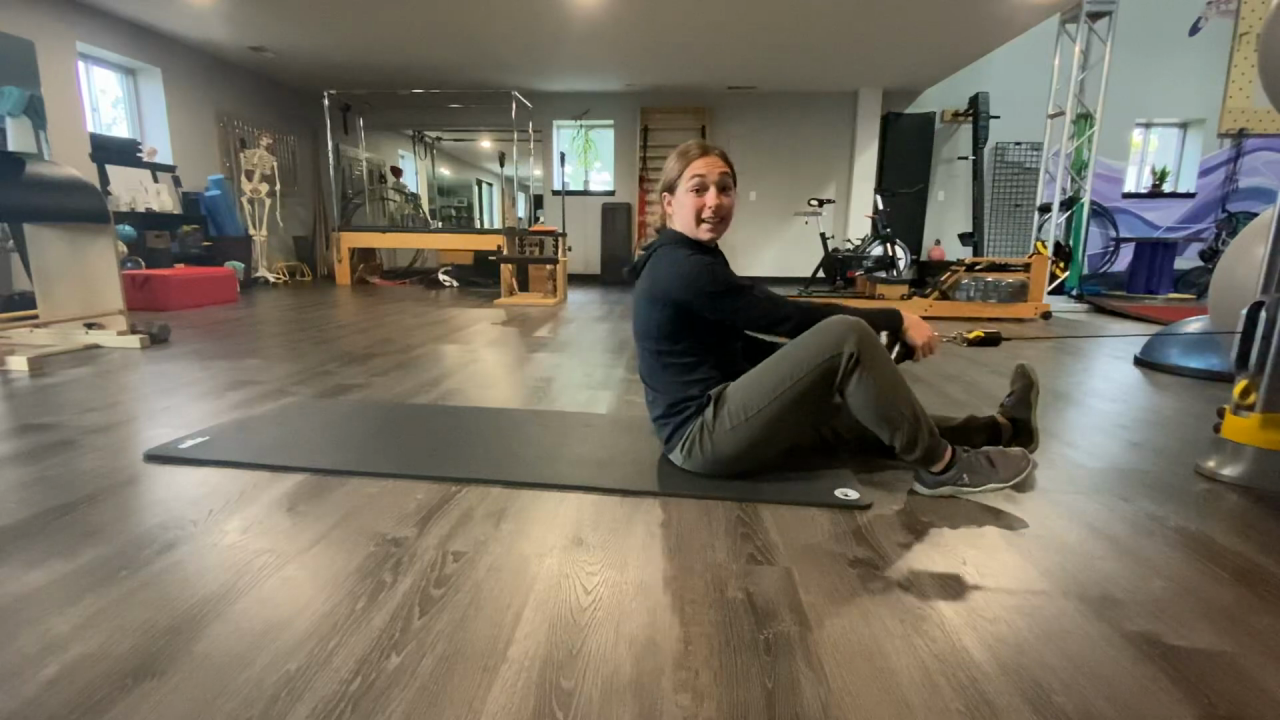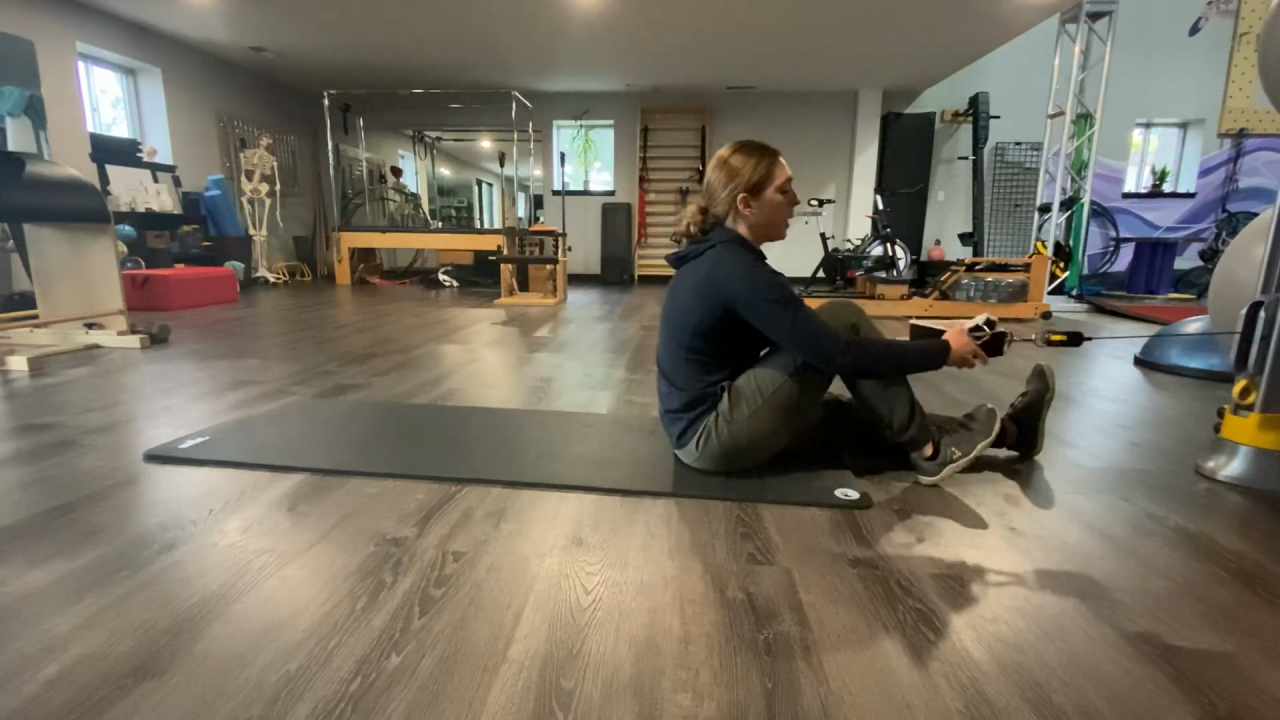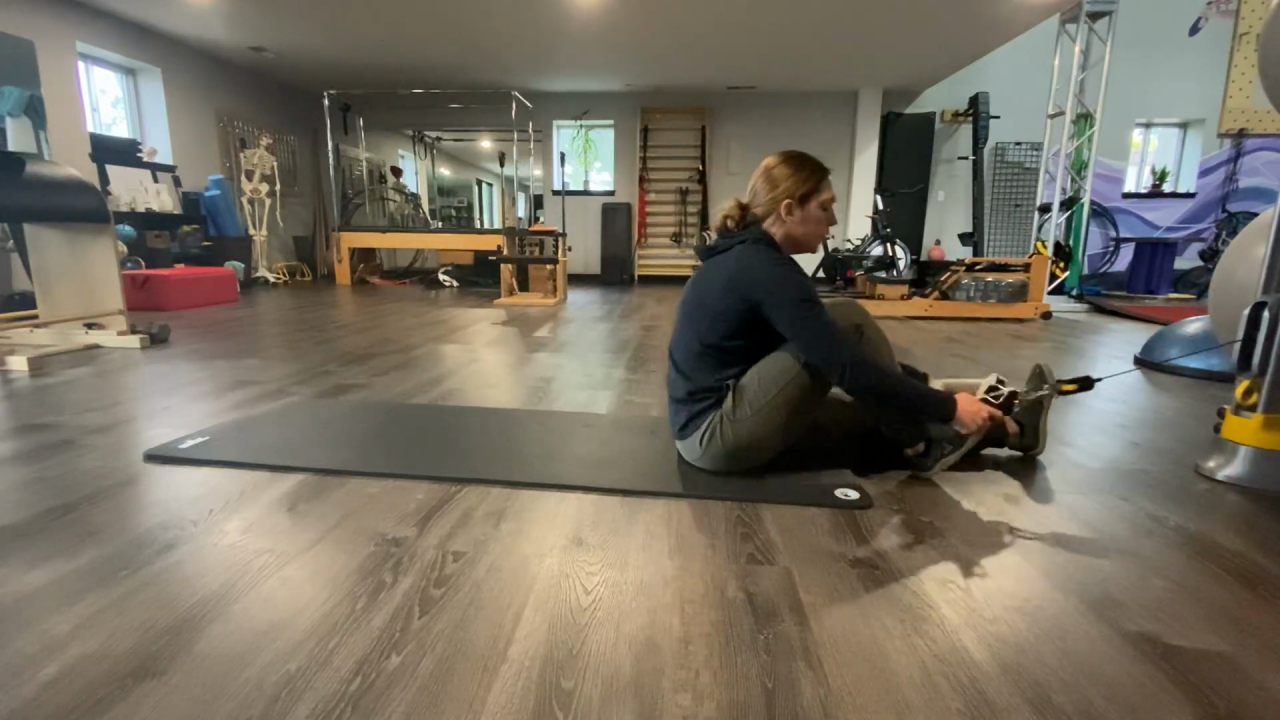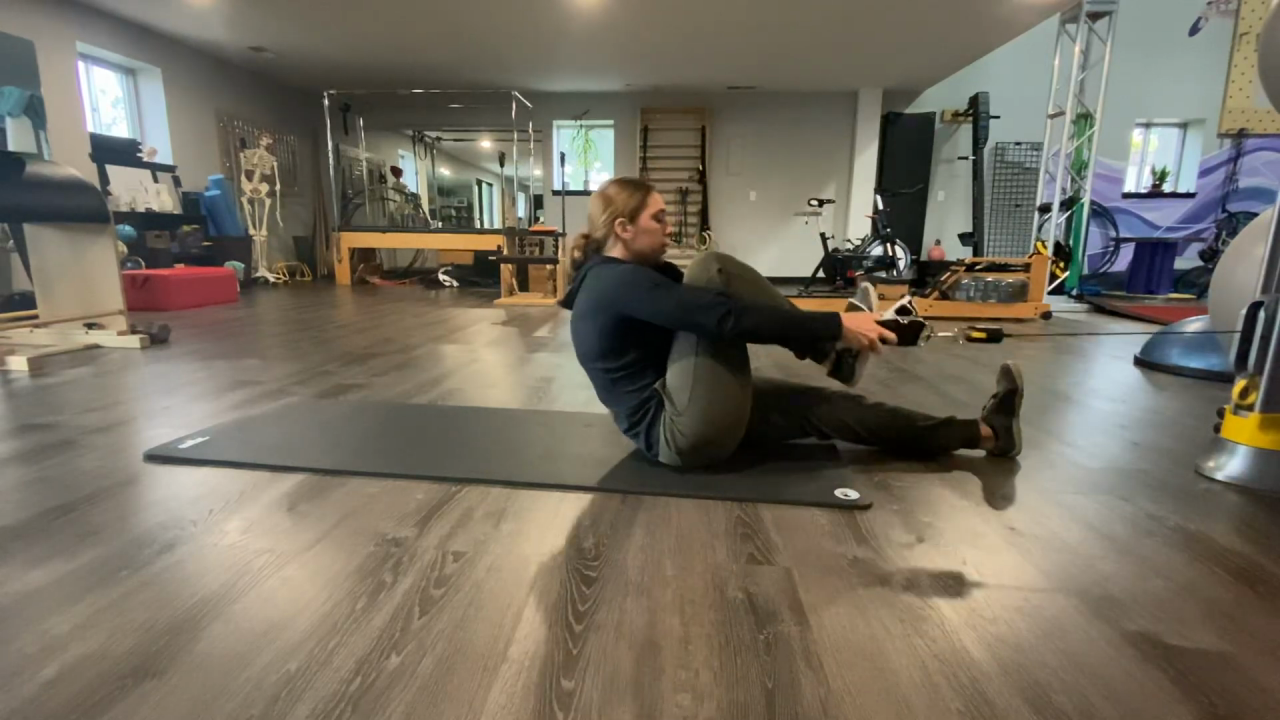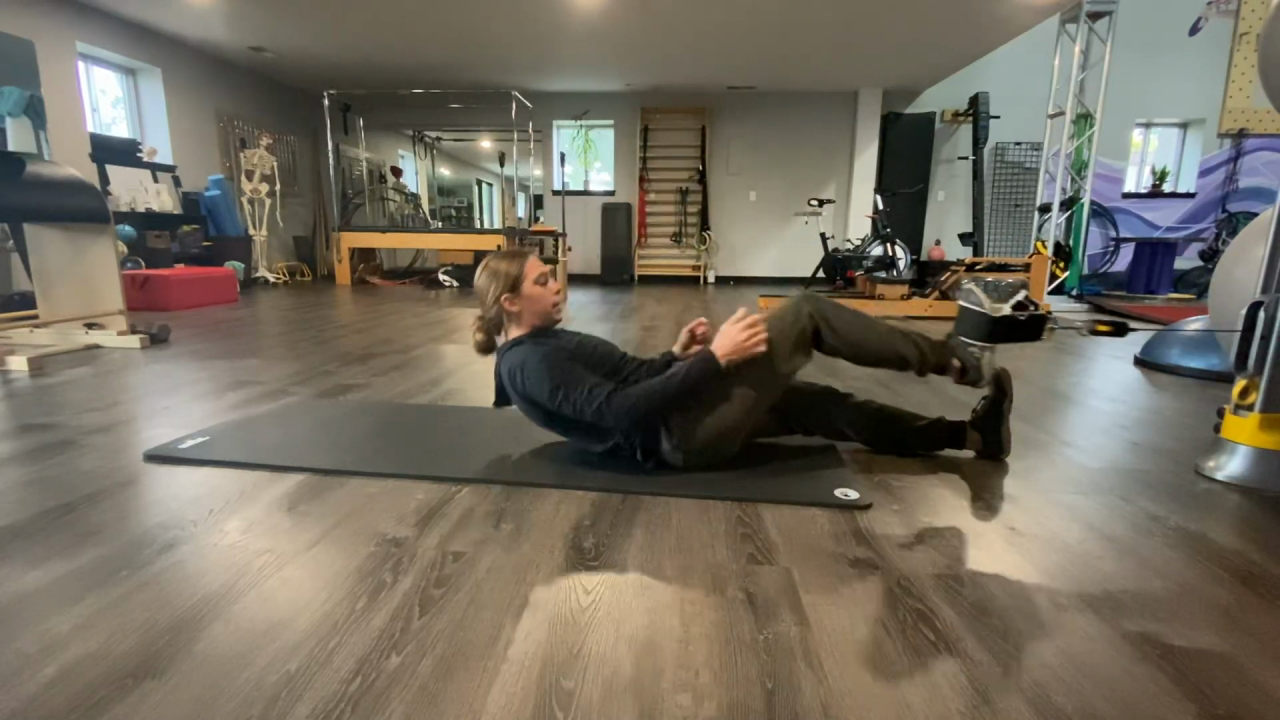
dt=1s
person 1, frame 1
left shoulder: (698, 258)
right shoulder: (684, 269)
left elbow: (737, 344)
right elbow: (785, 316)
left wrist: (815, 360)
right wrist: (895, 321)
left hip: (718, 419)
right hip: (702, 437)
right knee: (846, 336)
left ankle: (1000, 429)
right ankle: (941, 465)
person 1, frame 2
left shoulder: (718, 255)
right shoulder: (739, 272)
right elbow: (839, 354)
left wrist: (881, 347)
right wrist: (943, 351)
left hip: (706, 423)
right hip: (713, 436)
left knee: (866, 413)
right knee: (842, 318)
left ankle: (1009, 431)
right ankle: (929, 449)
person 1, frame 3
left shoulder: (748, 255)
right shoulder: (765, 270)
left elbow: (838, 348)
right elbow: (847, 367)
left wrist: (927, 388)
right wrist: (947, 407)
left hip: (711, 419)
right hip: (717, 435)
left knee: (871, 414)
right knee: (846, 319)
left ankle: (1005, 430)
right ankle: (922, 447)
person 1, frame 4
left shoulder: (623, 275)
right shoulder: (622, 282)
left elbow: (705, 310)
right elbow: (724, 317)
right wrist: (834, 326)
left hip: (679, 419)
right hip: (682, 435)
left knee: (819, 405)
right knee: (714, 270)
left ankle: (982, 433)
right ankle: (828, 353)
person 1, frame 5
left shoulder: (541, 346)
right shoulder: (532, 364)
right elbow: (622, 412)
left wrist: (676, 356)
right wrist: (713, 359)
left hip: (676, 425)
right hip: (685, 436)
left knee: (813, 403)
right knee: (802, 314)
left ankle: (969, 435)
right ankle: (952, 363)
